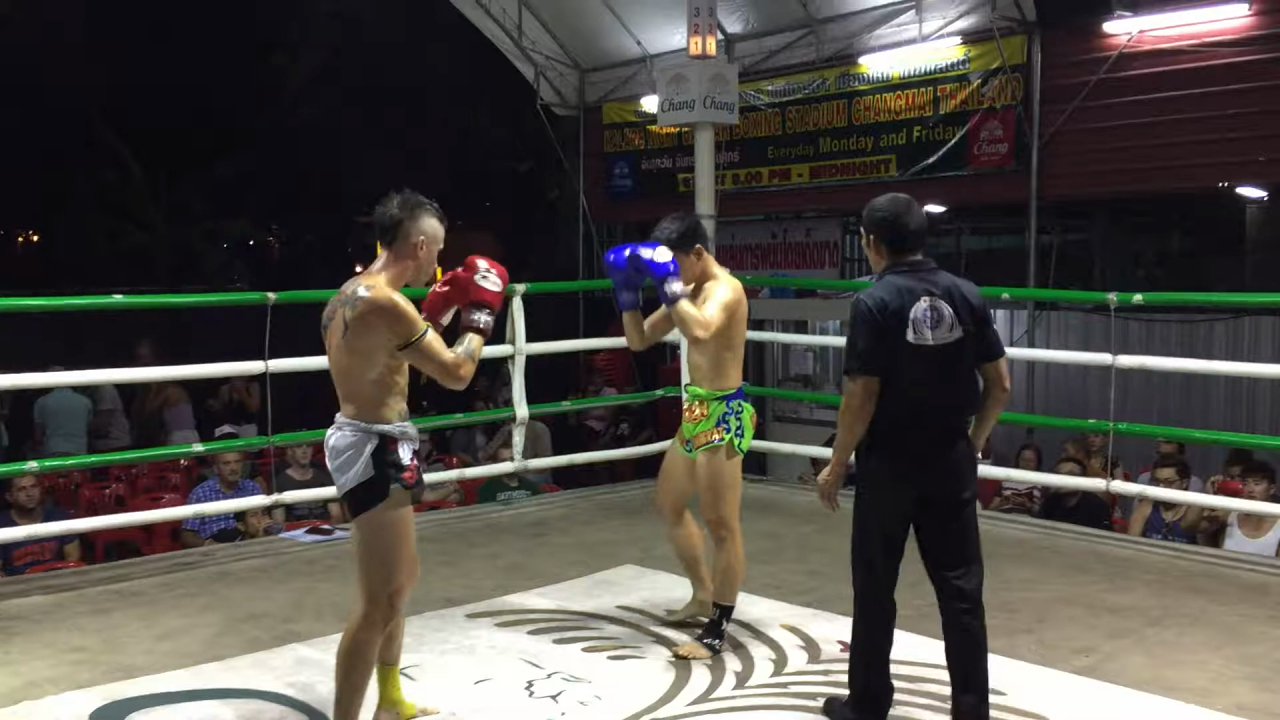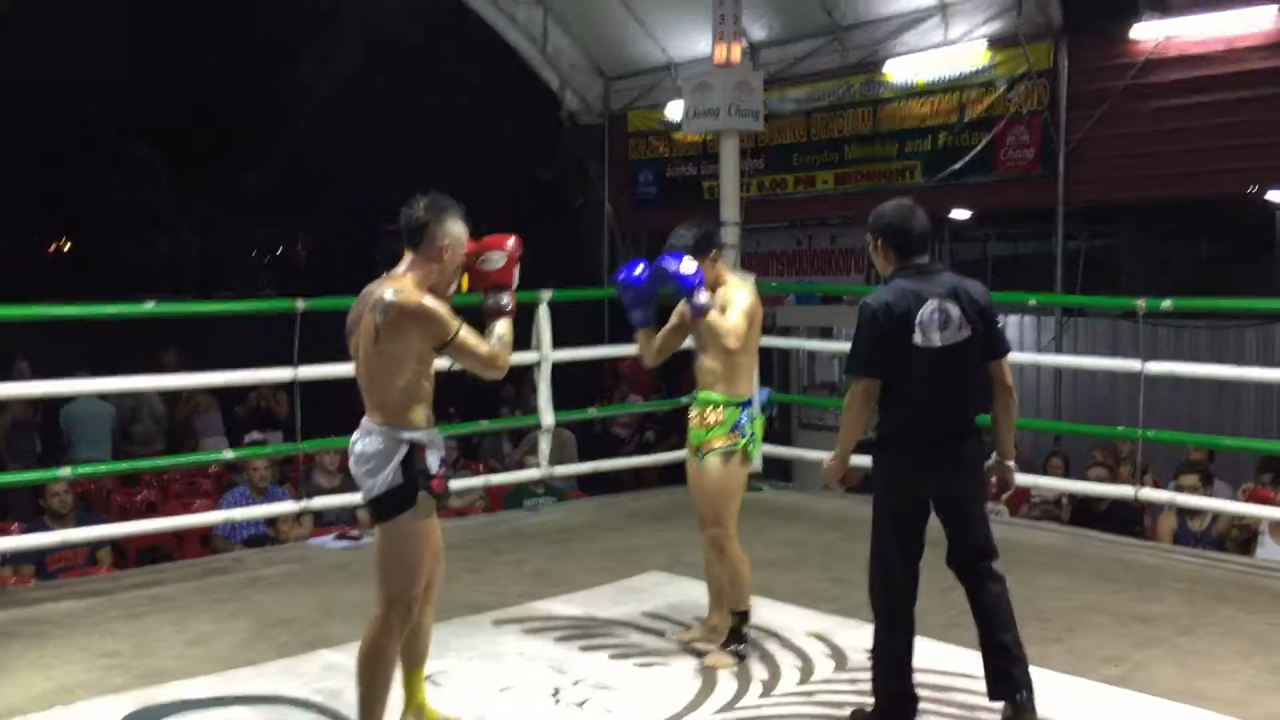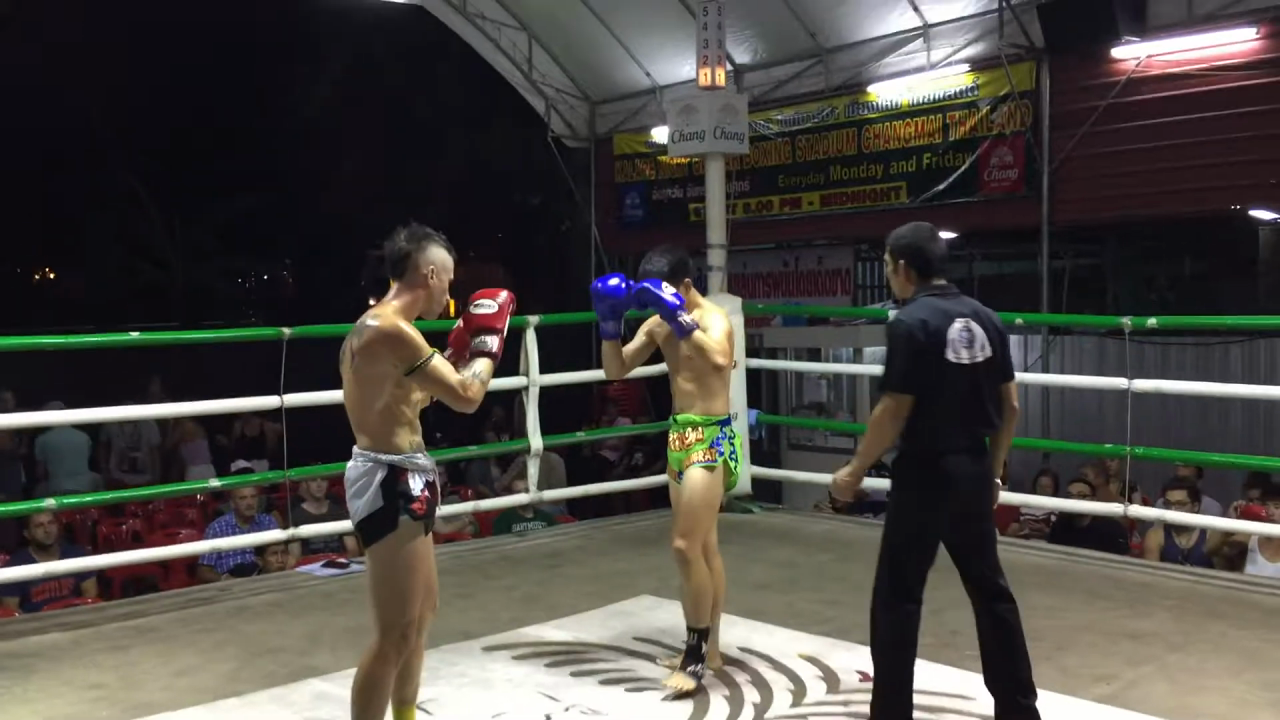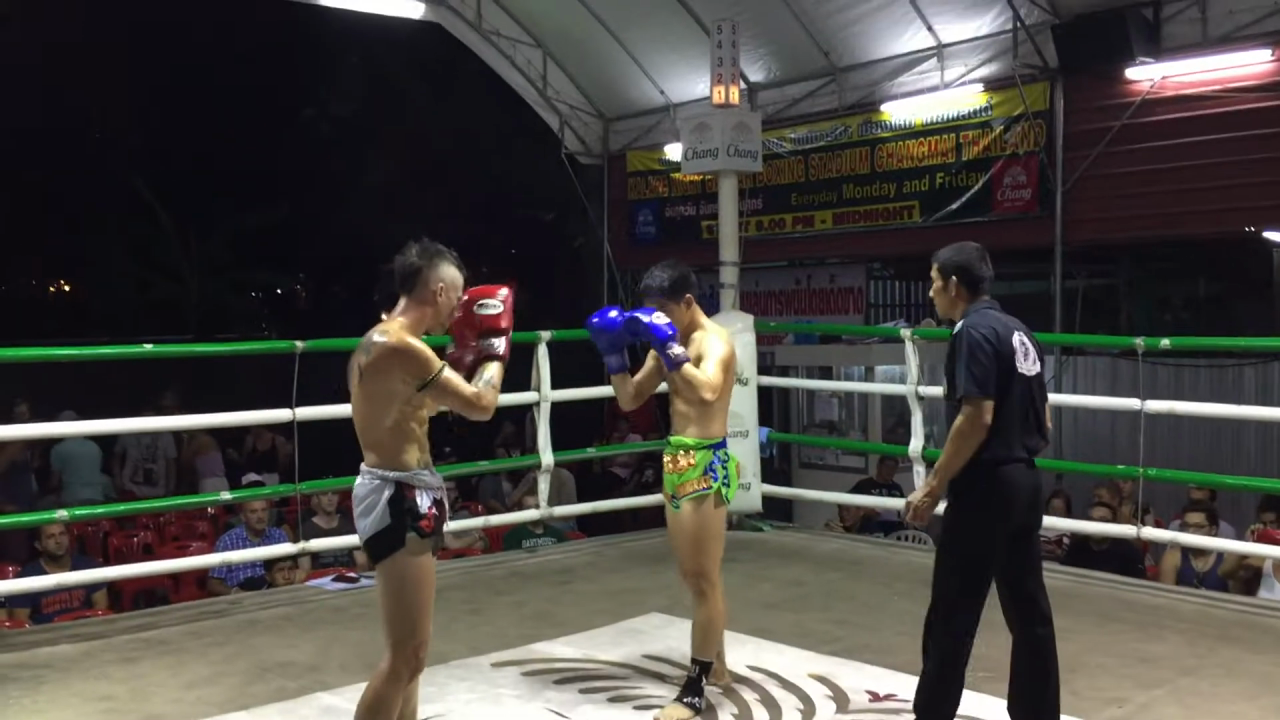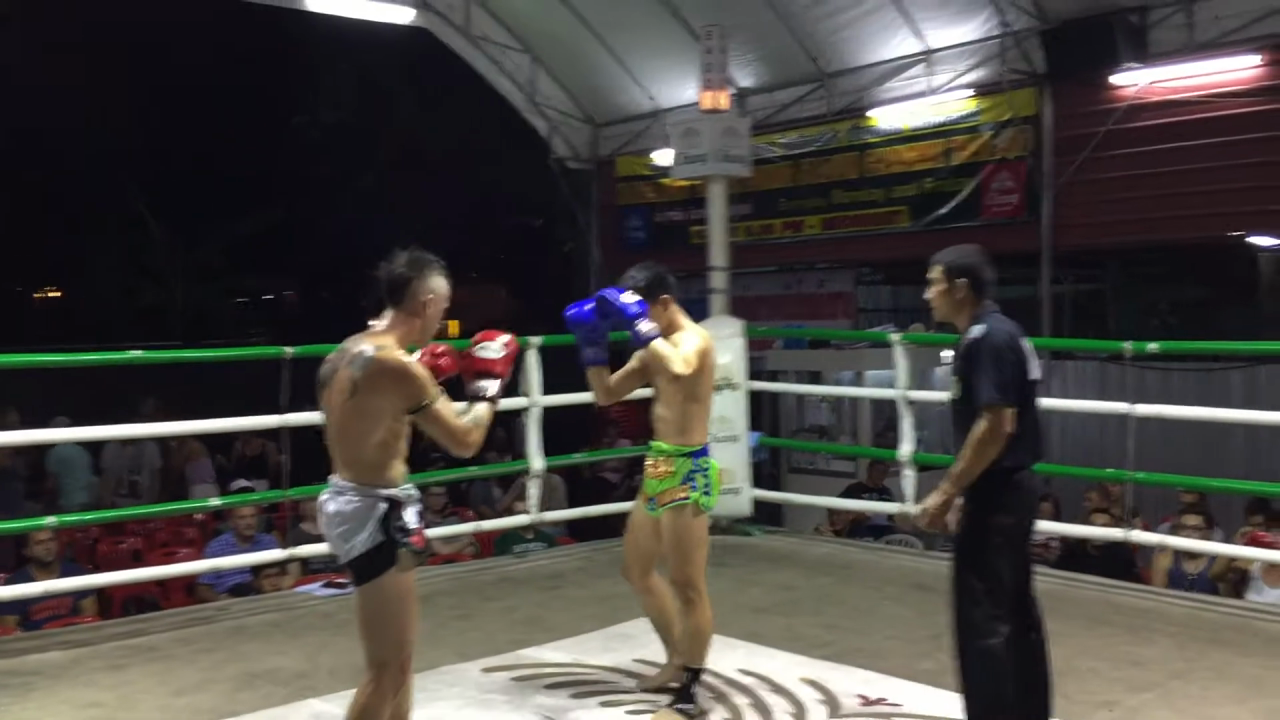
dt=0.3s
person 1, frame 1
left shoulder: (351, 292)
right shoulder: (386, 303)
right elbow: (457, 374)
left wrist: (437, 314)
right wrist: (478, 314)
left hip: (365, 441)
right hip: (377, 449)
left knee: (401, 578)
right knee: (382, 598)
person 1, frame 2
left shoulder: (374, 295)
right shoulder: (414, 306)
right elbow: (495, 363)
left wrist: (446, 288)
right wrist: (501, 294)
left hip: (389, 444)
right hip: (403, 455)
left knee: (427, 579)
right knee: (398, 605)
person 1, frame 3
left shoulder: (373, 326)
right shoulder: (393, 332)
right elbow: (466, 397)
left wrist: (457, 347)
right wrist: (488, 338)
left hip: (398, 480)
right hip: (391, 482)
left knee: (422, 611)
right knee: (395, 634)
person 1, frame 4
left shoulder: (378, 341)
right shoulder: (402, 348)
left elbow: (420, 399)
right elbow: (480, 405)
left wrist: (466, 339)
right wrist: (496, 337)
left hip: (397, 494)
right hip: (399, 500)
left knee: (411, 646)
right knee: (406, 654)
person 1, frame 5
left shoulder: (346, 353)
right shoulder: (394, 365)
right elbow: (465, 441)
right wrist: (489, 383)
left hip: (348, 501)
right hip: (377, 514)
left knee: (397, 649)
right knee: (389, 667)
person 2, frame 1
left shoulder: (873, 302)
right shoulder: (966, 295)
left elbow: (861, 398)
right elbow: (999, 386)
left wrist: (836, 465)
right wrist: (972, 441)
left hip: (888, 462)
right hip: (950, 459)
left knee: (874, 586)
right knee: (961, 585)
person 2, frame 2
left shoulder: (881, 306)
right shoulder: (973, 295)
left elbow: (864, 396)
right elbow: (1003, 385)
left wrist: (841, 454)
right wrist: (1004, 452)
left hip: (904, 458)
right hip: (962, 453)
left knee: (894, 583)
right knee: (979, 569)
person 2, frame 3
left shoulder: (910, 322)
right shoulder: (985, 318)
left elbow: (894, 412)
right elbow: (1009, 406)
left wrist: (855, 469)
right wrist: (993, 470)
left hip: (924, 475)
right hip: (973, 471)
left knee: (897, 600)
right knee: (990, 590)
person 2, frame 4
left shoulder: (971, 331)
right shoulder: (1017, 331)
left elbow: (977, 418)
right elbow: (1041, 420)
left wrist: (932, 487)
left hip: (987, 486)
right hip: (1024, 482)
left knee: (951, 614)
right knee: (1029, 611)
person 2, frame 5
left shoulder: (985, 337)
right shoulder: (1005, 333)
left elbow: (996, 424)
left wrist: (946, 492)
right wrist: (961, 488)
left hip: (995, 495)
right hip: (1016, 489)
left knee: (982, 623)
right knee: (1018, 615)
person 3, frame 1
left shoulder: (725, 290)
right shoulder: (686, 291)
left elbow: (700, 333)
right elbow: (638, 341)
left wrist: (667, 283)
right wrist: (628, 291)
left hip: (722, 414)
right hip: (696, 410)
left knee: (721, 525)
right knee: (668, 504)
left ankle: (716, 631)
right ankle: (703, 594)
person 3, frame 2
left shoulder: (740, 295)
right shoulder: (689, 305)
left elbow: (732, 343)
right elbow: (652, 358)
left wrist: (697, 294)
right wrist: (639, 307)
left hip: (732, 419)
right hip: (701, 416)
left knee: (718, 532)
right knee: (713, 529)
left ankle: (738, 635)
right ankle: (717, 621)
person 3, frame 3
left shoulder: (713, 318)
right shoulder: (657, 325)
left elbow: (720, 360)
right elbow: (615, 370)
left wrist: (678, 315)
right wrist: (610, 321)
left hip: (711, 440)
right hip: (679, 439)
left knee: (685, 545)
right knee: (703, 547)
left ankle: (695, 659)
right ankle: (706, 647)
person 3, frame 4
left shoulder: (715, 341)
right shoulder: (666, 343)
left elbow: (708, 395)
right elbow: (629, 400)
left wrist: (670, 348)
right wrist: (614, 352)
left hip: (706, 465)
right hip: (677, 461)
left knee: (702, 579)
right knee: (694, 573)
right ankle: (714, 664)
person 3, frame 5
left shoulder: (692, 340)
right shoulder: (651, 348)
left elbow: (679, 372)
right elbow: (605, 395)
left wrist: (640, 325)
right wrist: (593, 346)
left hip: (686, 470)
right hip: (659, 467)
left knee: (688, 586)
right knee: (637, 569)
right ankle: (677, 661)
